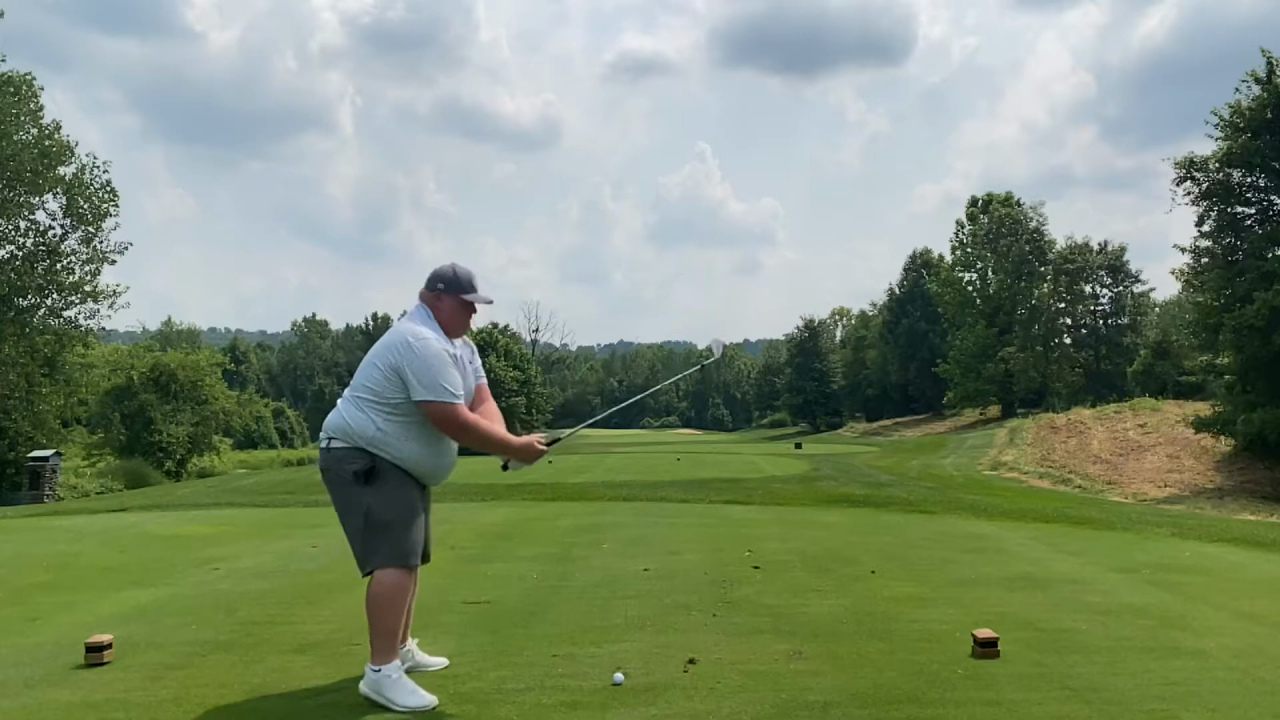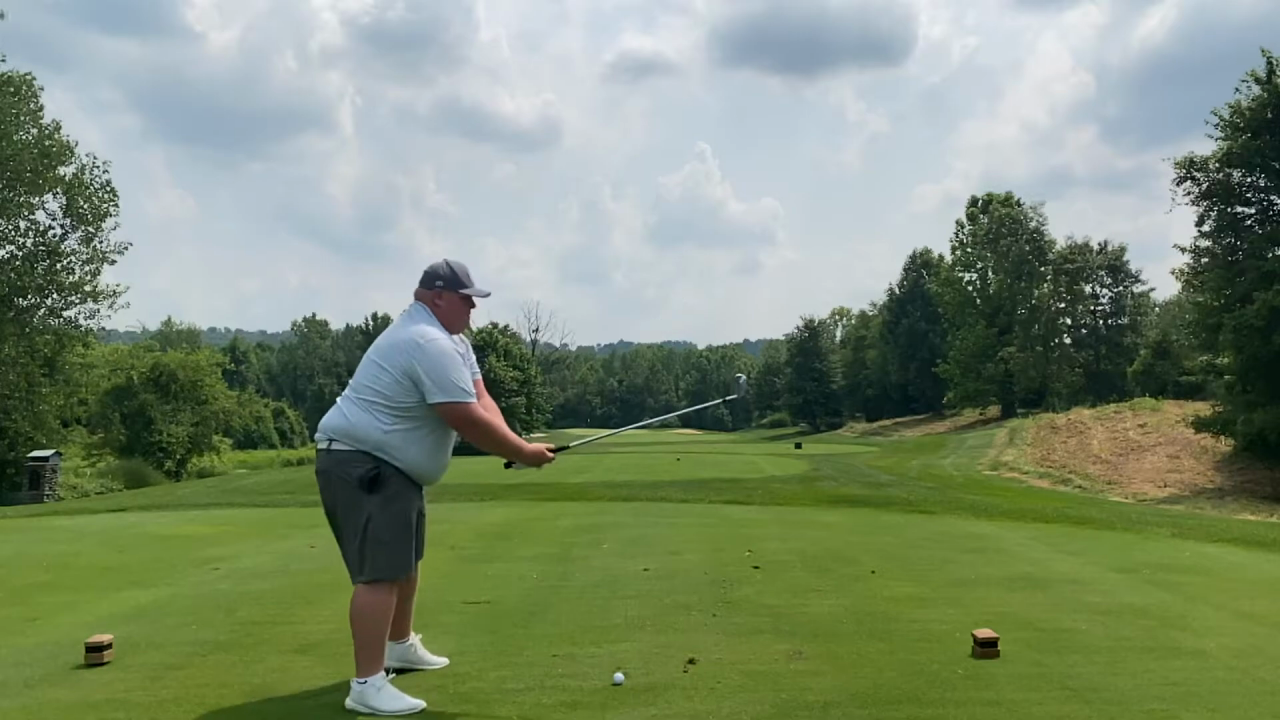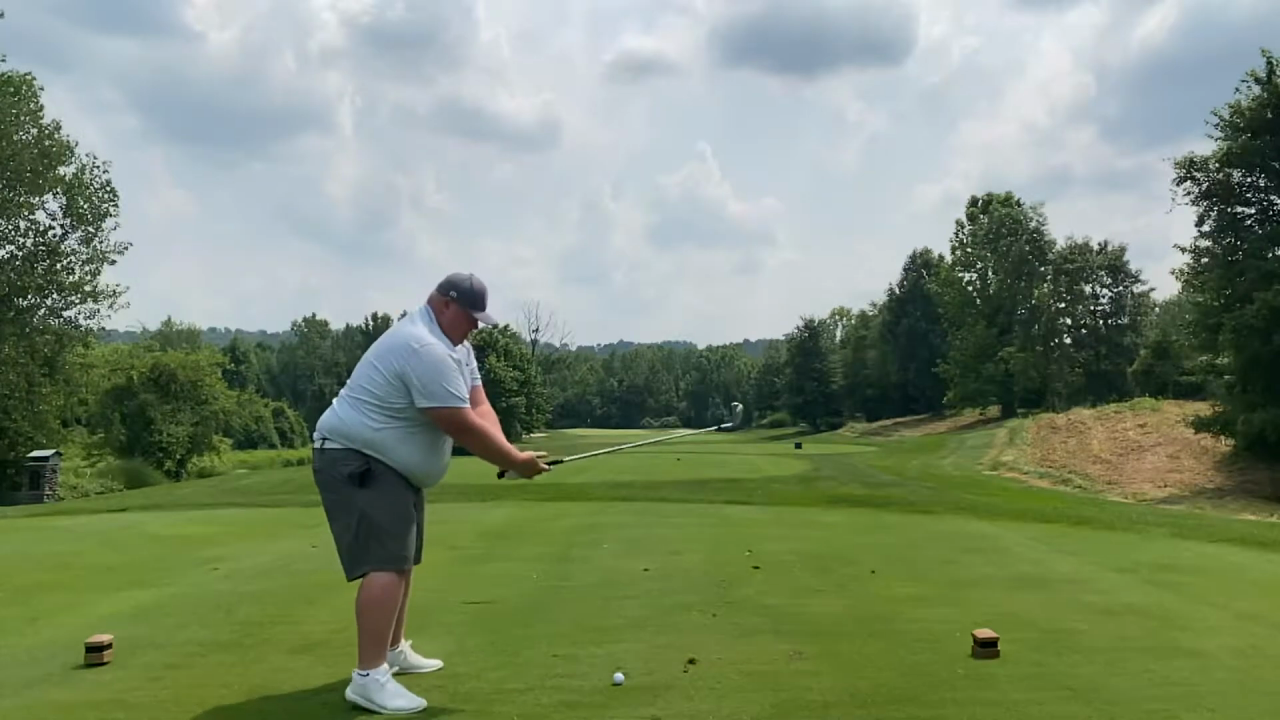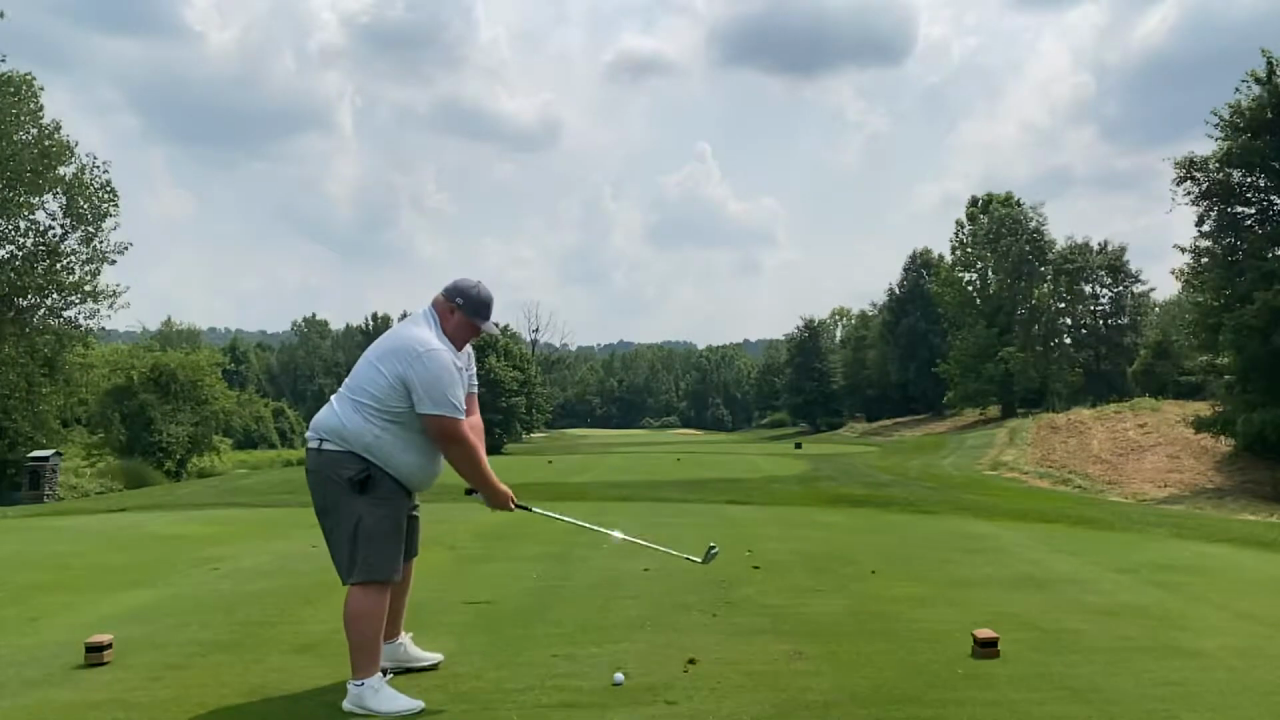
dt=0.4s
person 1, frame 1
left shoulder: (459, 344)
right shoulder: (422, 344)
left elbow: (482, 404)
right elbow: (454, 422)
left wrist: (507, 443)
right wrist: (513, 447)
left hip: (400, 466)
right hip: (363, 462)
left knee: (407, 558)
right knee: (394, 560)
left ankle: (400, 649)
right ankle: (382, 672)
person 1, frame 2
left shoulder: (450, 337)
right shoulder: (430, 346)
left elbow: (481, 401)
right elbow: (469, 422)
left wrist: (515, 445)
right wrist: (524, 453)
left hip: (390, 466)
right hip: (361, 464)
left knee: (405, 559)
right knee: (381, 570)
left ankle: (399, 644)
person 1, frame 3
left shoulder: (453, 343)
right shoulder: (425, 350)
left elbow: (479, 408)
right elbow: (462, 426)
left wrist: (507, 452)
right wrist: (514, 461)
left hip: (391, 467)
right hip: (357, 463)
left knee: (399, 560)
right knee: (386, 563)
left ankle: (392, 650)
right ankle: (369, 678)
person 1, frame 4
left shoulder: (454, 348)
right shoulder: (430, 354)
left elbow: (470, 419)
right elbow: (451, 438)
left wrist: (481, 476)
right wrist: (490, 488)
left hip: (381, 467)
right hip: (350, 465)
left knee: (399, 559)
right knee: (374, 571)
left ankle: (391, 644)
